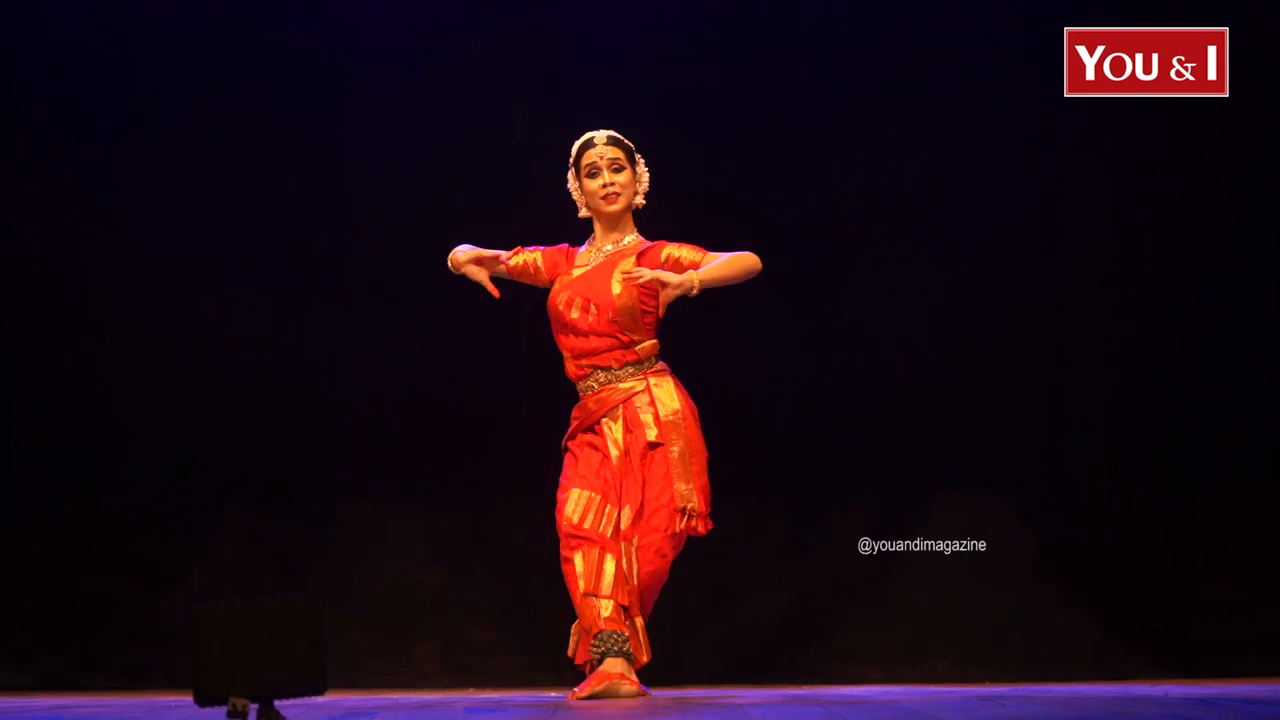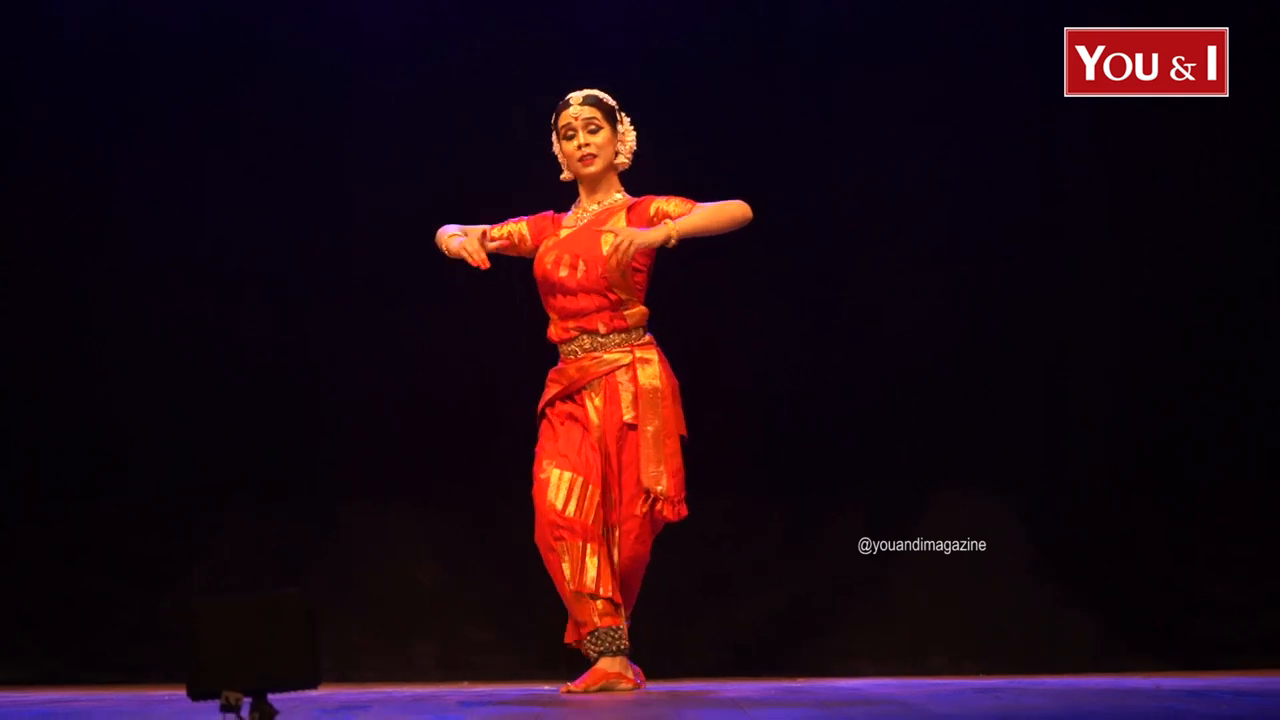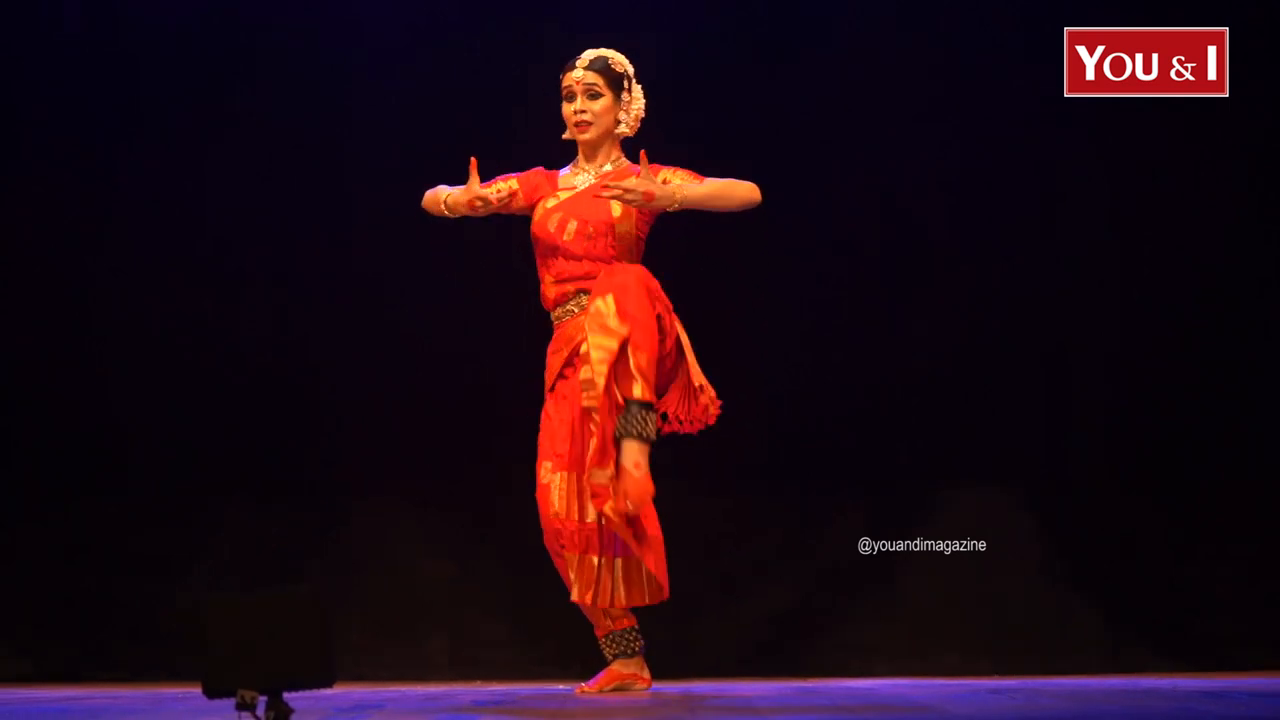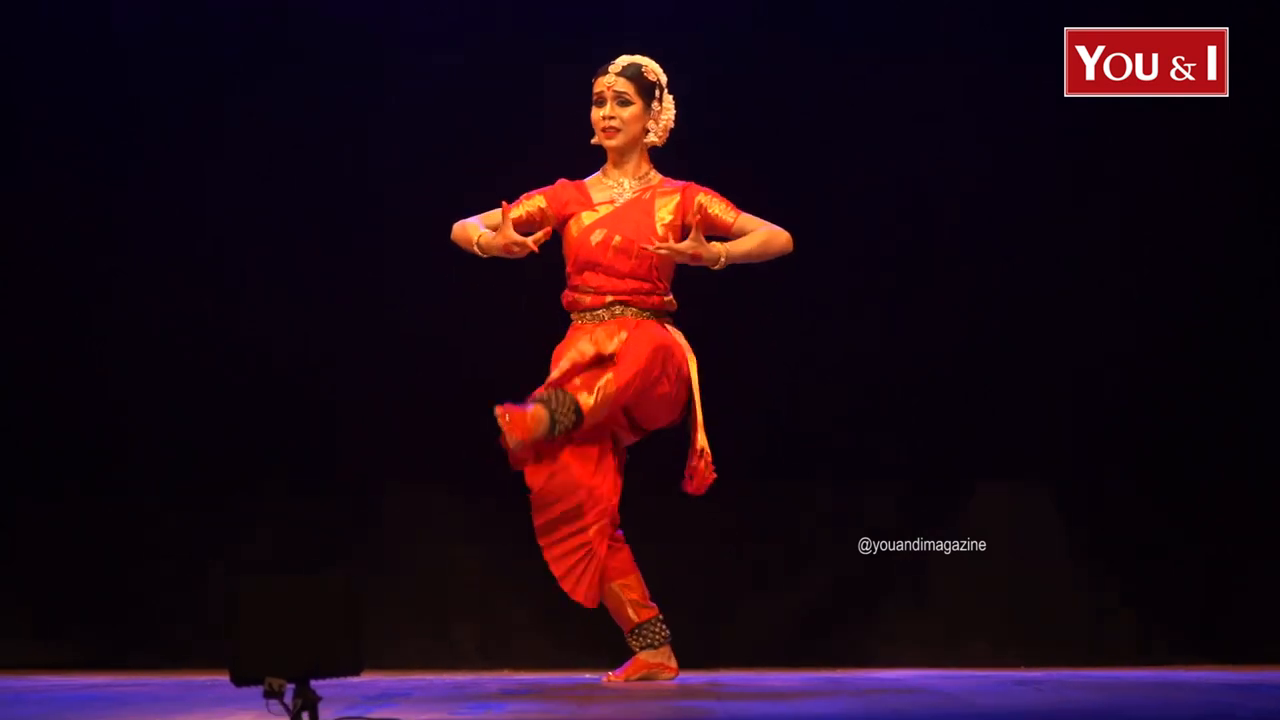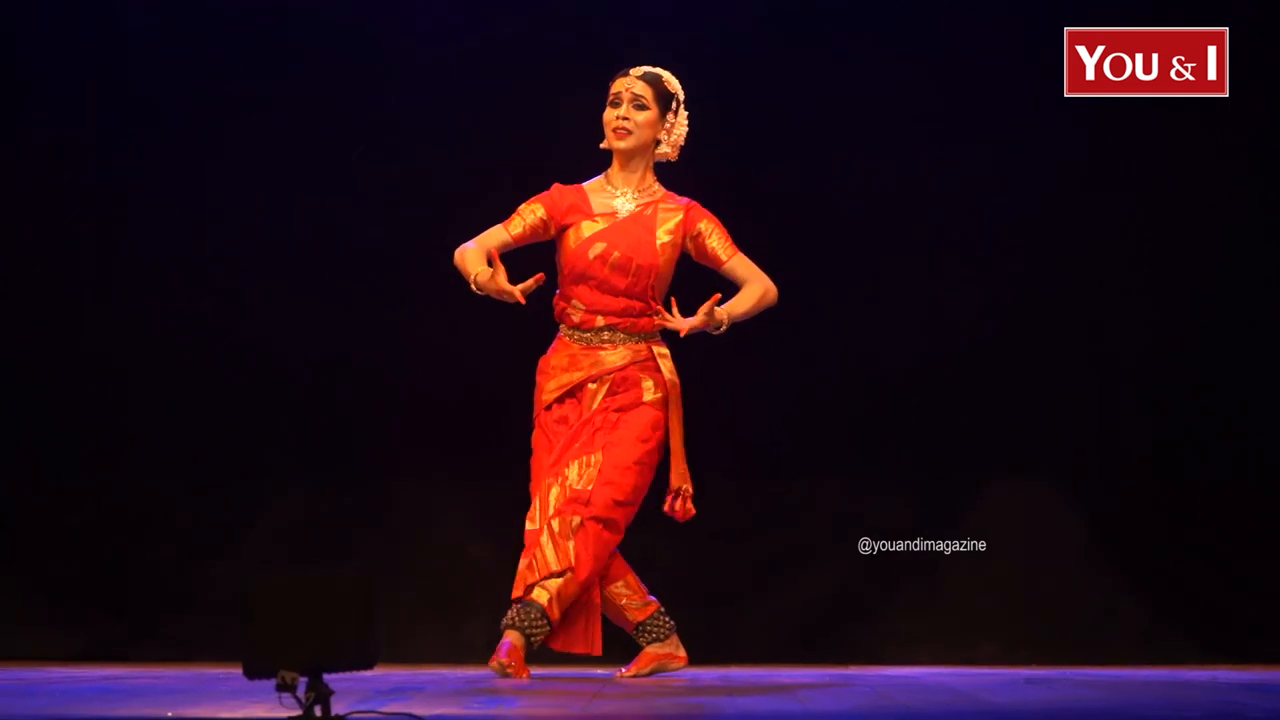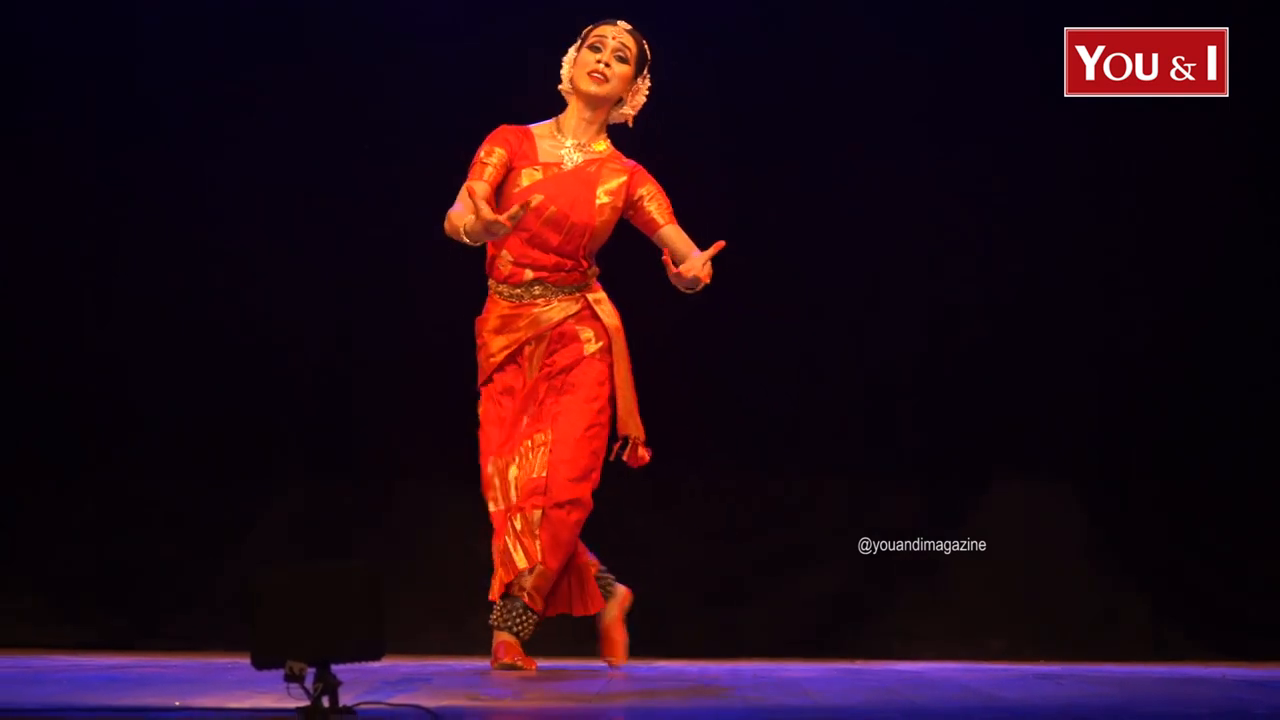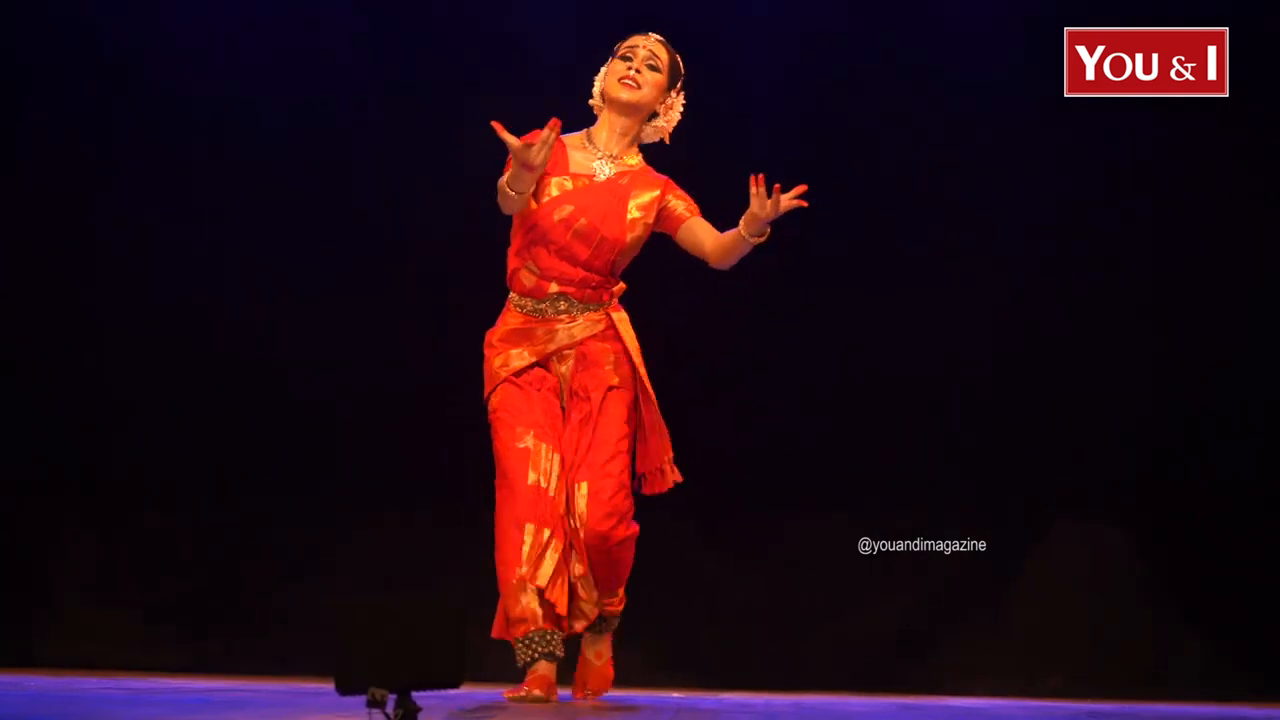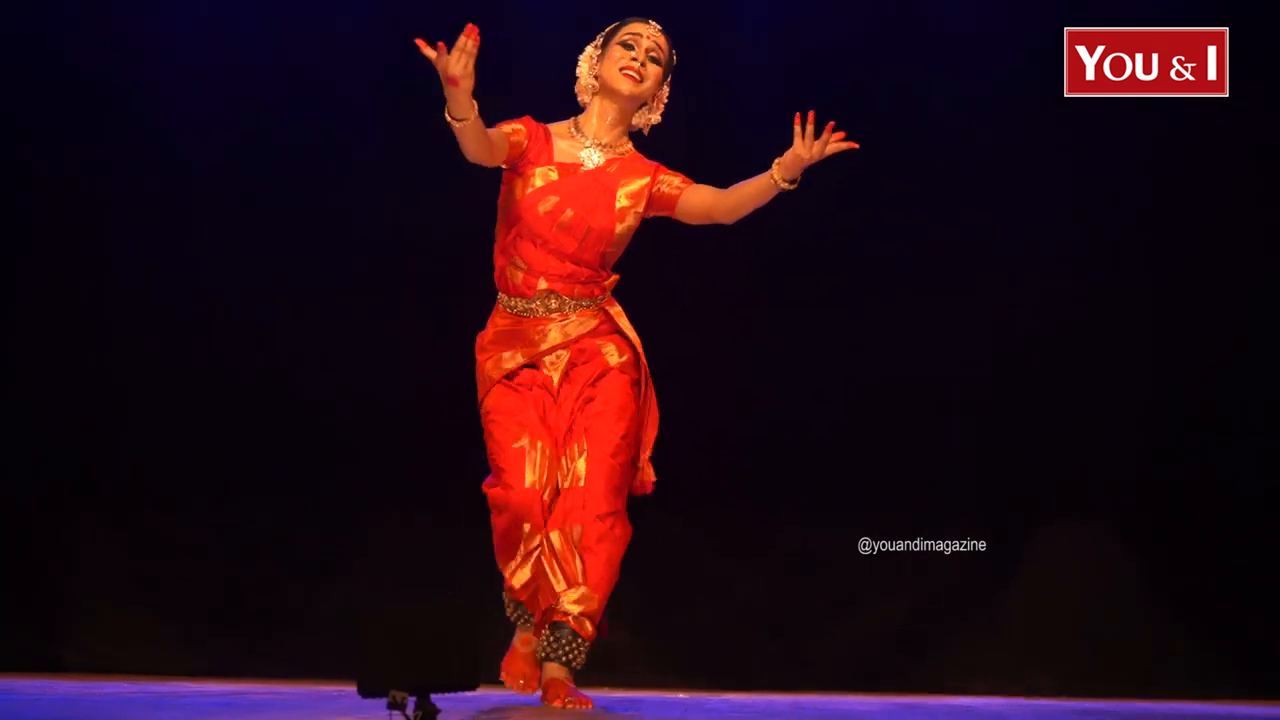
dt=0.5s
person 1, frame 1
left shoulder: (656, 257)
right shoulder: (560, 262)
left elbow: (749, 262)
right elbow: (462, 255)
left wrist: (686, 284)
right wrist: (470, 261)
left hip: (651, 412)
right hip: (594, 421)
left knee: (646, 546)
right knee: (585, 529)
left ankle: (608, 654)
right ankle: (611, 663)
person 1, frame 2
left shoulder: (643, 212)
right shoulder: (545, 228)
left elbow: (738, 211)
right elbow: (449, 233)
left wrist: (660, 235)
right wrist: (460, 242)
left hip: (632, 382)
right hip: (570, 390)
left knee: (627, 529)
right knee: (562, 515)
left ankle: (607, 643)
right ankle: (609, 657)
person 1, frame 3
left shoulder: (644, 179)
right shoulder: (540, 184)
left elbow: (748, 194)
right elbow: (432, 199)
left wrist: (666, 200)
right wrist: (462, 203)
left hip: (634, 346)
right hip: (571, 354)
left knee: (624, 288)
right knee: (568, 511)
left ankle: (636, 432)
right ankle: (626, 658)
person 1, frame 4
left shoulder: (680, 198)
right shoulder: (567, 197)
left elbow: (780, 239)
right elbow: (461, 229)
left wrist: (710, 254)
right wrist: (493, 241)
left hip: (648, 368)
right hip: (582, 366)
left knee: (640, 341)
right knee: (582, 509)
left ankle: (545, 414)
right ankle: (652, 646)
person 1, frame 5
left shoulder: (682, 216)
right shoulder: (565, 201)
left elbow: (763, 288)
right elbow: (468, 250)
left wrist: (712, 319)
right wrist: (484, 277)
left hip: (637, 381)
right hip: (566, 377)
left knee: (590, 507)
right knee: (561, 513)
left ankle: (521, 632)
right ankle: (661, 639)
person 1, frame 6
left shoulder: (626, 176)
right shoulder: (510, 142)
left elbow: (693, 257)
right elbow: (457, 216)
left wrist: (692, 272)
right wrist: (480, 228)
left hip: (579, 334)
right hip: (506, 333)
left knee: (557, 485)
right knee: (511, 484)
left ankle: (511, 625)
right ankle: (604, 594)
person 1, frame 7
left shoulder: (655, 191)
right shoulder: (545, 155)
left elbow: (719, 252)
right elbow: (511, 201)
left wrist: (756, 223)
right wrist: (520, 174)
left hip: (597, 348)
right hip: (521, 345)
left knee: (599, 508)
right knee: (530, 490)
left ankle: (596, 632)
right ankle: (539, 661)
person 1, frame 8
left shoulder: (644, 178)
right shoulder: (528, 139)
left elbow: (721, 207)
right elbow: (479, 149)
left wrist: (787, 169)
right wrist: (459, 95)
left hip: (594, 346)
right hip: (514, 344)
left knee: (591, 499)
right knee: (525, 489)
left ankle: (557, 667)
right ankle: (528, 622)
